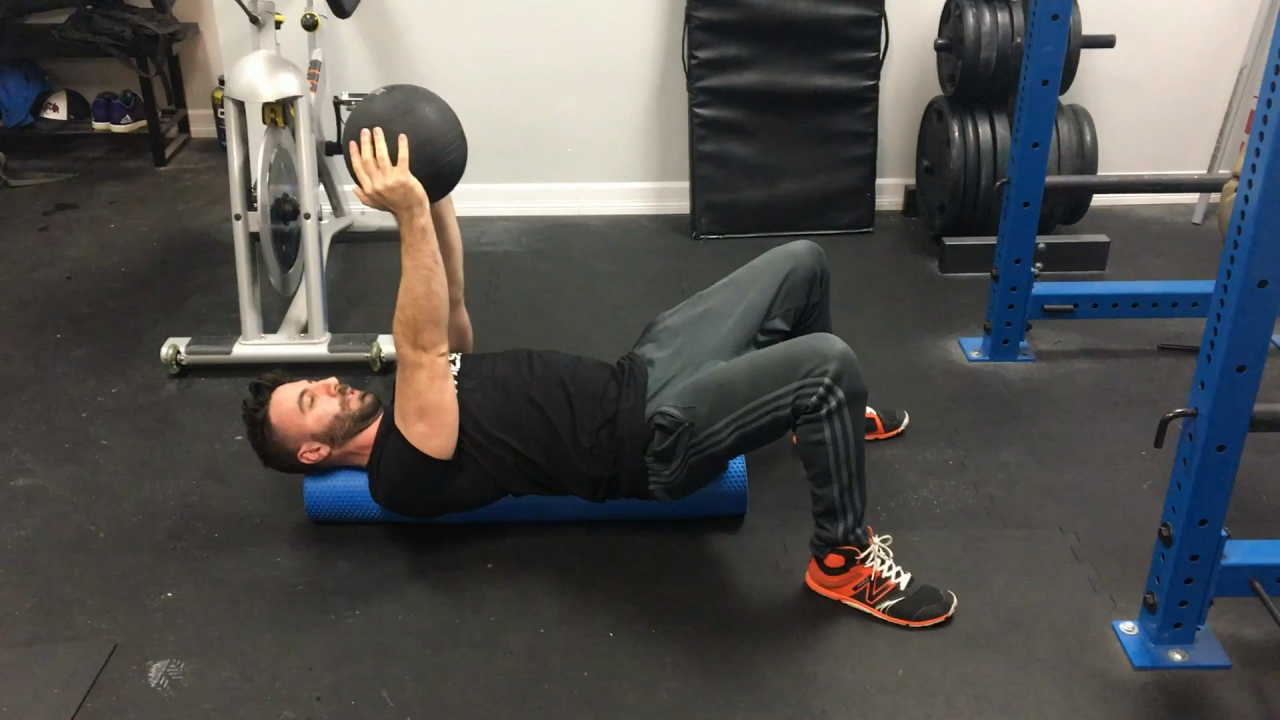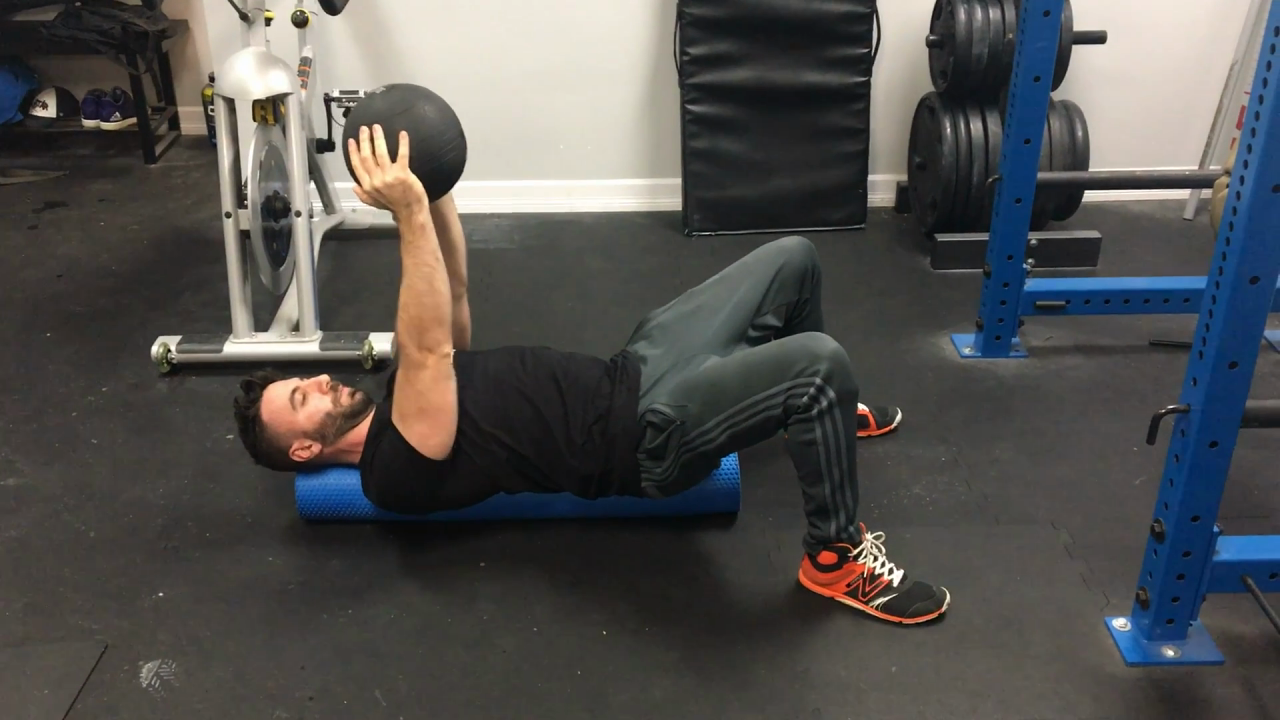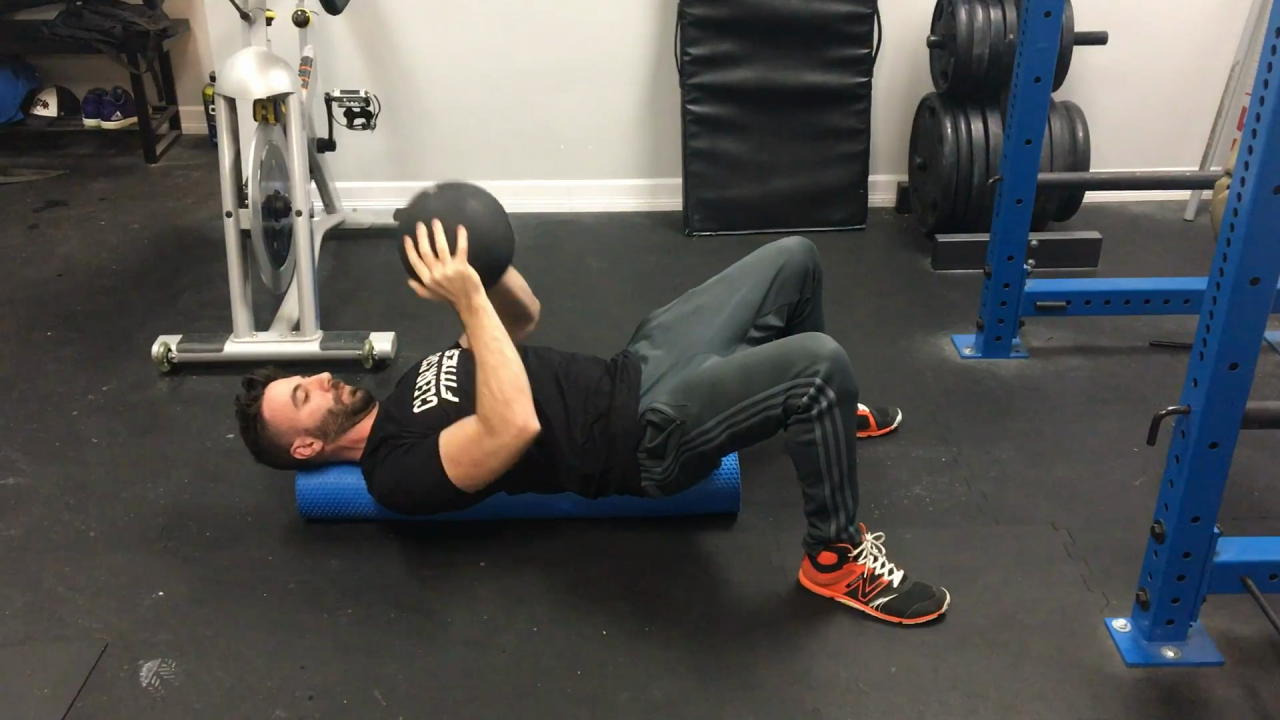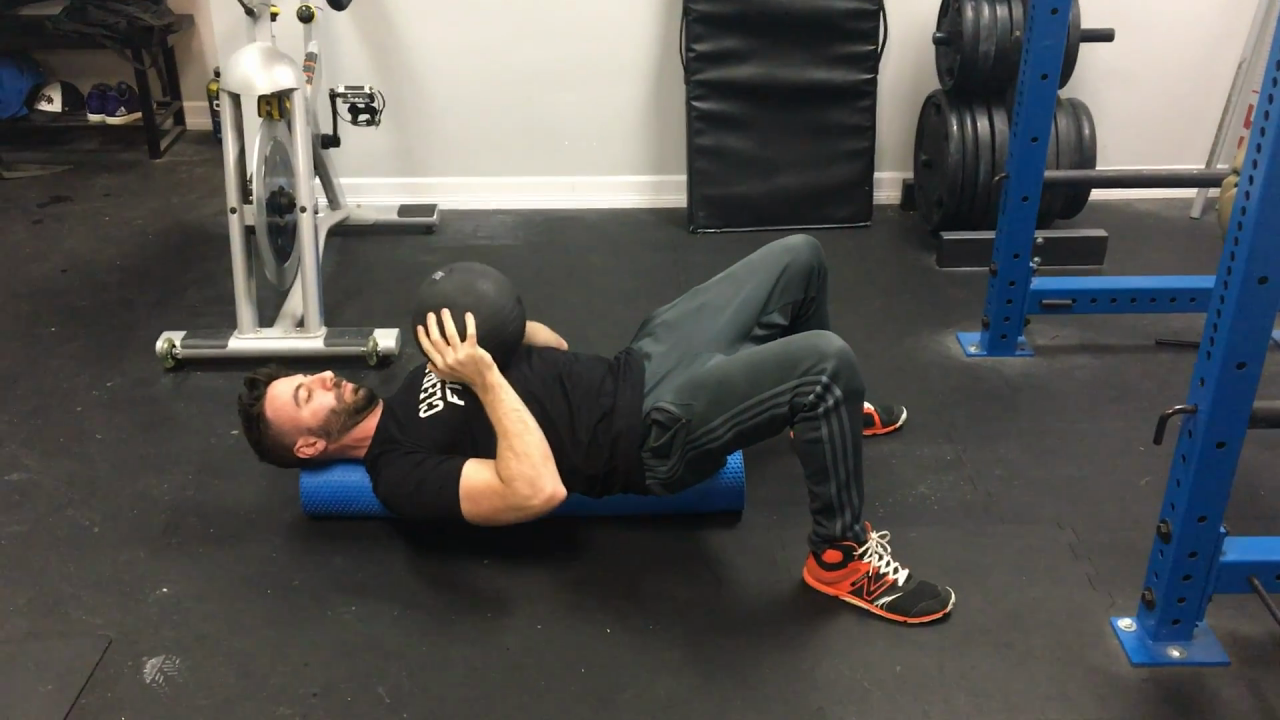
dt=0.5s
person 1, frame 1
left shoulder: (405, 409)
right shoulder: (404, 474)
left elbow: (447, 305)
right elbow: (420, 348)
left wrist: (434, 198)
right wrist: (410, 214)
left hip: (638, 376)
right hip: (652, 441)
left knee: (801, 264)
right knee: (827, 361)
left ankle: (825, 417)
right ankle: (844, 560)
person 1, frame 2
left shoulder: (403, 395)
right shoulder: (396, 473)
left elbow: (453, 295)
right elbow: (433, 349)
left wrist: (433, 192)
right wrist: (409, 212)
left hip: (630, 374)
right hip: (644, 437)
left knee: (792, 259)
right knee: (820, 359)
left ankle: (821, 412)
right ankle: (837, 558)
person 1, frame 3
left shoulder: (410, 391)
right shoulder: (398, 473)
left elbow: (524, 316)
right elbow: (518, 427)
left wrist: (480, 261)
right wrist: (467, 296)
left hip: (633, 370)
right hip: (645, 437)
left knee: (793, 258)
right knee: (821, 363)
left ankle: (823, 419)
right ankle: (837, 559)
person 1, frame 4
left shoulder: (423, 381)
right shoulder: (402, 477)
left elbow: (553, 348)
right elbow: (541, 491)
right wrist: (485, 376)
left hip: (636, 366)
right hip: (651, 433)
left knee: (798, 257)
right knee: (828, 357)
left ankle: (823, 412)
right ankle: (842, 556)
